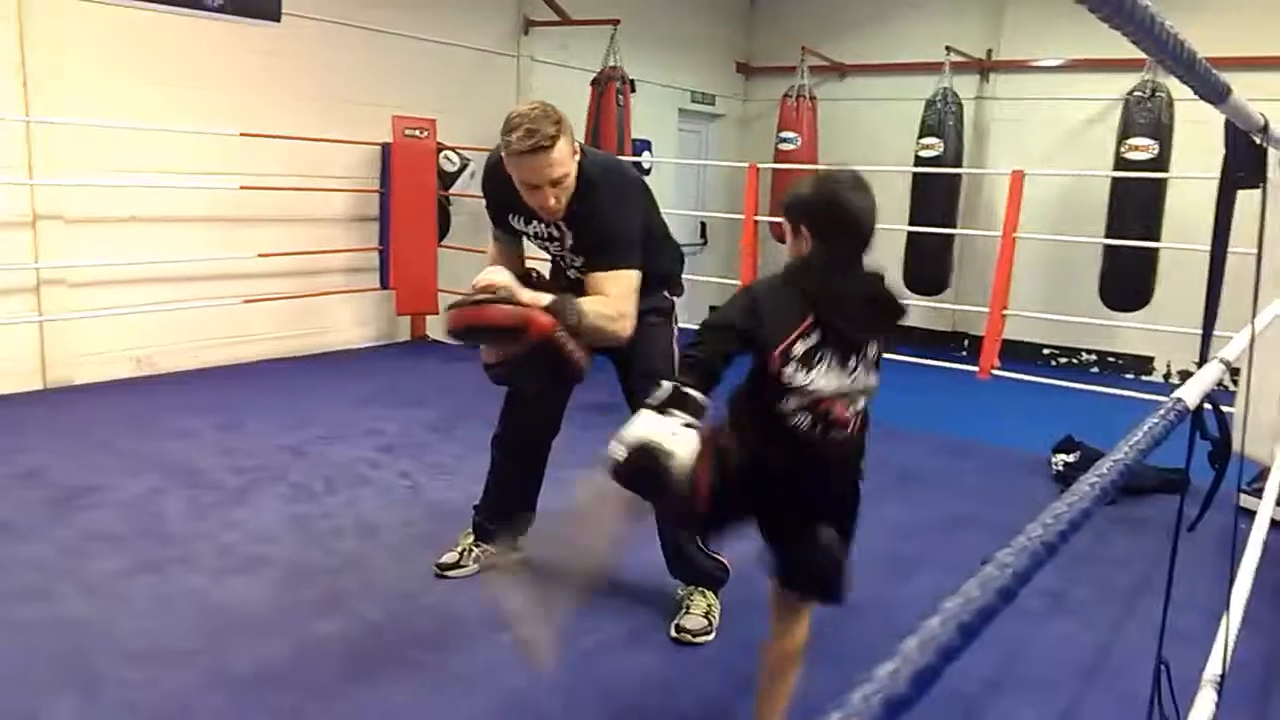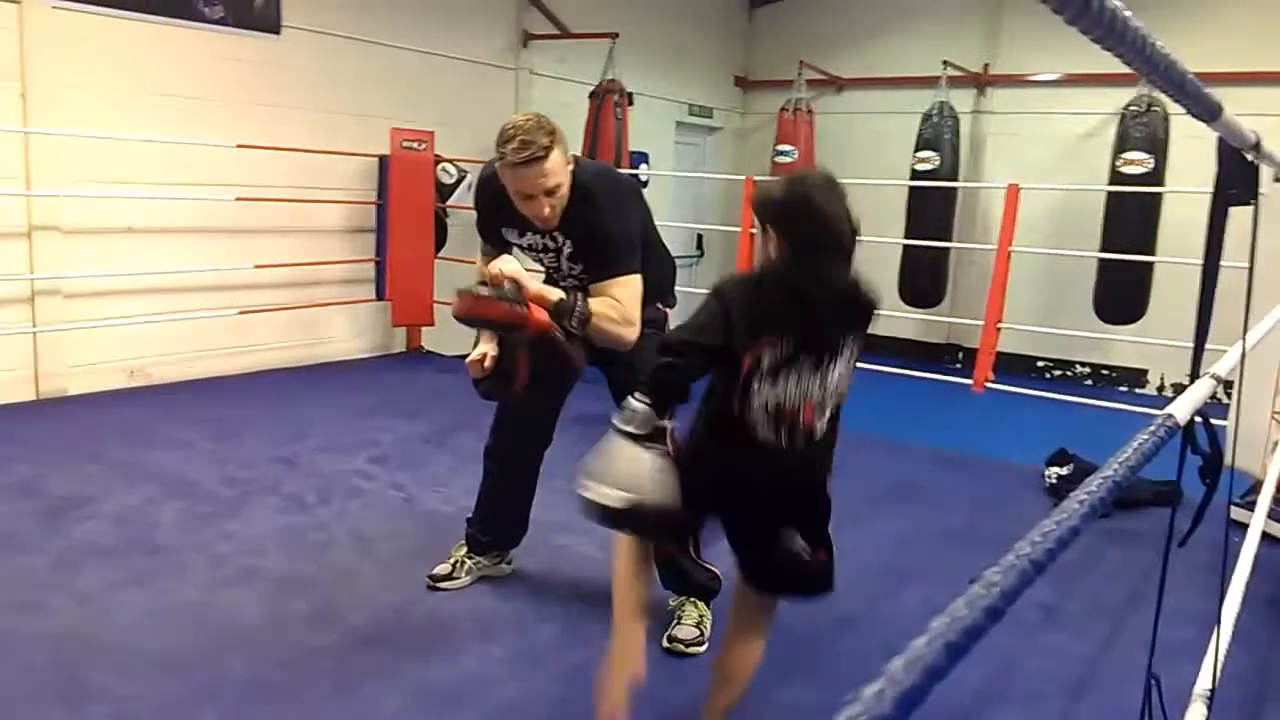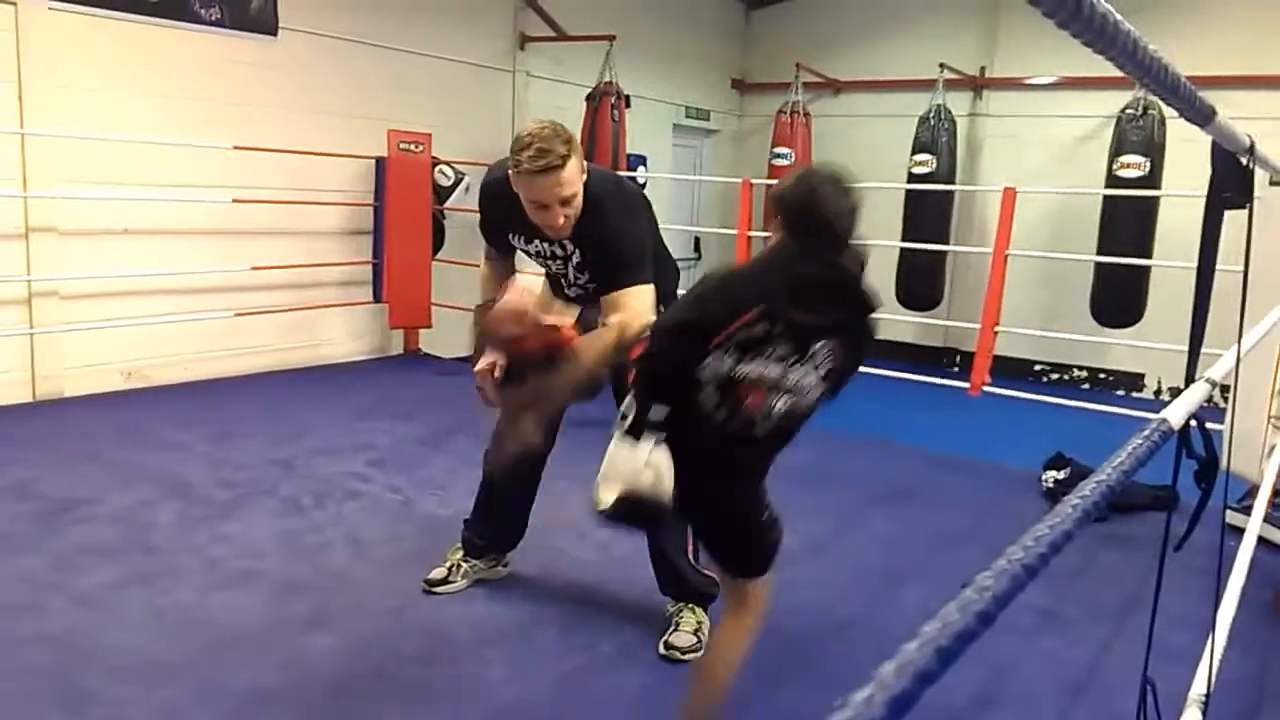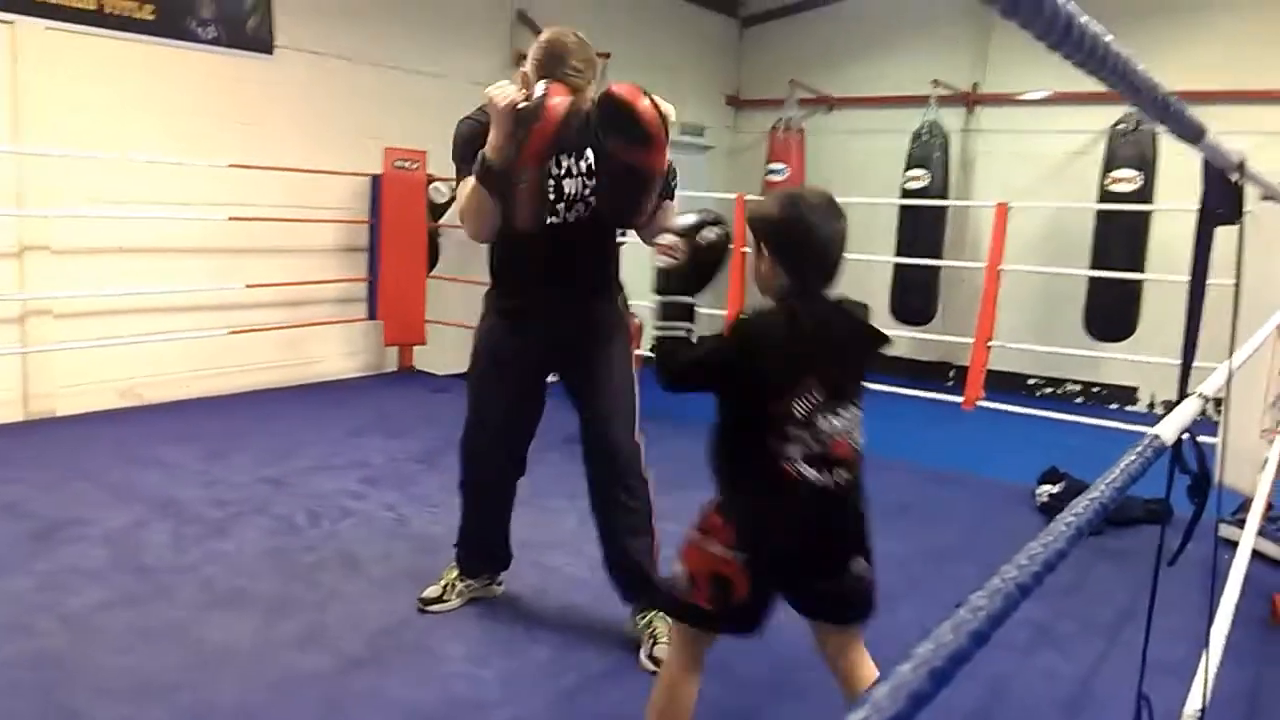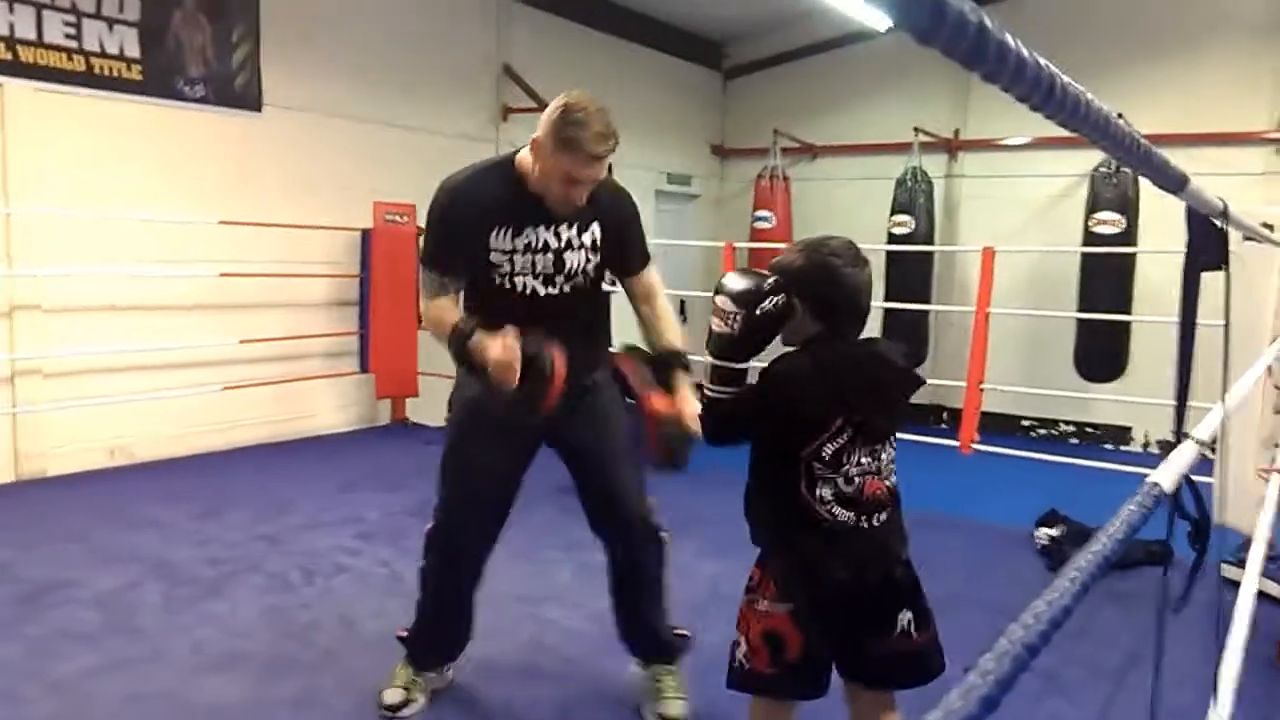
dt=0.7s
person 1, frame 1
left shoulder: (614, 189)
right shoulder: (497, 174)
left elbow: (617, 322)
left wrist: (528, 297)
left hip: (639, 299)
right hip: (565, 289)
right knee: (524, 414)
left ankle: (697, 581)
right ankle: (493, 535)
person 1, frame 2
left shoulder: (608, 197)
right shoulder: (491, 187)
left elbow: (622, 326)
right elbow: (494, 260)
left wrist: (536, 290)
right wrist: (492, 333)
left hip: (633, 308)
right hip: (558, 301)
right knee: (515, 426)
left ankle: (691, 592)
right ankle: (487, 547)
person 1, frame 3
left shoulder: (620, 209)
right shoulder: (498, 191)
left elbow: (631, 328)
right elbow: (497, 264)
left wrist: (553, 316)
right wrist: (493, 344)
left hip: (638, 319)
right hip: (562, 311)
right knee: (516, 431)
left ankle: (690, 598)
right ankle: (481, 551)
person 1, frame 4
left shoulder: (609, 130)
right shoulder: (480, 133)
left elbow: (655, 231)
right elbow: (478, 227)
left wrist: (657, 161)
right wrist: (500, 140)
left hip: (595, 316)
right hip: (513, 318)
left knee: (616, 457)
right knee: (487, 450)
left ankle: (650, 604)
right ankle: (478, 567)
person 1, frame 5
left shoulder: (612, 203)
right shoulder: (467, 197)
left elbow: (644, 287)
right elbow: (436, 300)
left wrist: (678, 374)
right wrist: (477, 344)
left hip: (586, 382)
right hip: (496, 388)
left knee: (631, 521)
right knee: (459, 530)
left ankle: (659, 660)
right ankle: (427, 661)
person 2, frame 1
left shoulder: (773, 293)
right shoulder: (881, 307)
left elbow: (709, 353)
left wrist: (667, 416)
left hip: (745, 461)
right hip: (827, 486)
left knee: (643, 462)
right knee: (794, 605)
person 2, frame 2
left shoulder: (743, 295)
right shoulder: (854, 305)
left elbow: (672, 370)
left wrist: (636, 442)
left hip: (716, 470)
right hip: (796, 490)
left knee: (636, 529)
right knee: (752, 617)
left ankle: (624, 656)
person 2, frame 3
left shoulder: (734, 287)
right shoulder: (854, 320)
left elbow: (664, 353)
left wrist: (637, 428)
left hip: (683, 444)
right hip: (732, 476)
right knee: (746, 605)
person 2, frame 4
left shoulder: (759, 335)
right shoulder: (849, 328)
left elbow: (677, 369)
left wrist: (673, 287)
left hip: (755, 518)
right hip: (836, 516)
left knee: (688, 644)
right knee: (844, 642)
person 2, frame 5
left shoulder: (791, 379)
right shoulder: (884, 367)
left elbow: (719, 426)
left wrist: (730, 348)
left hip: (802, 572)
right hip: (881, 565)
